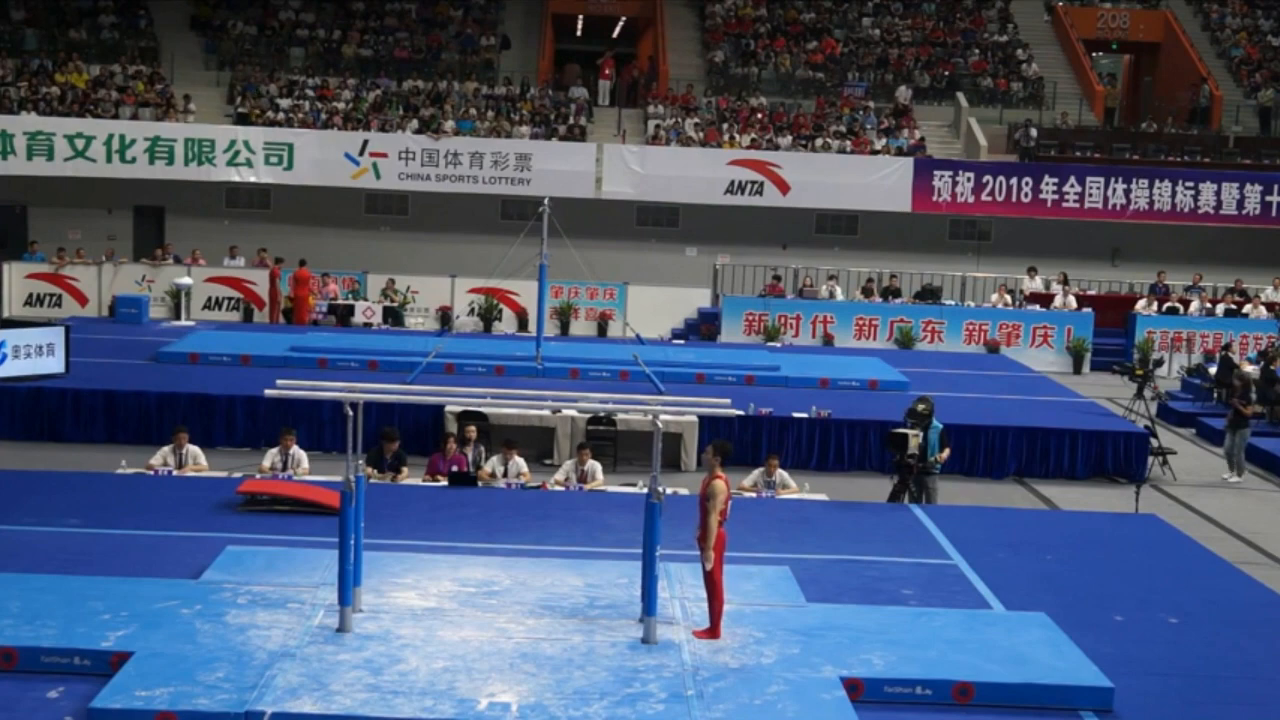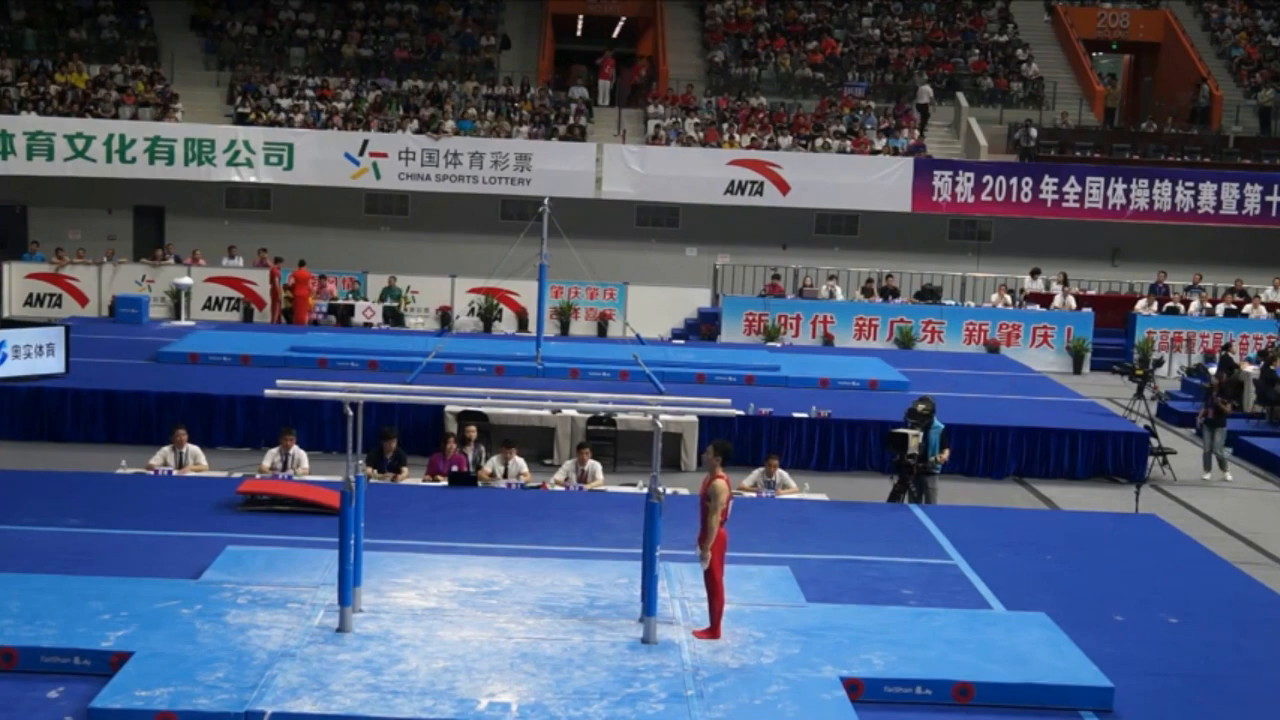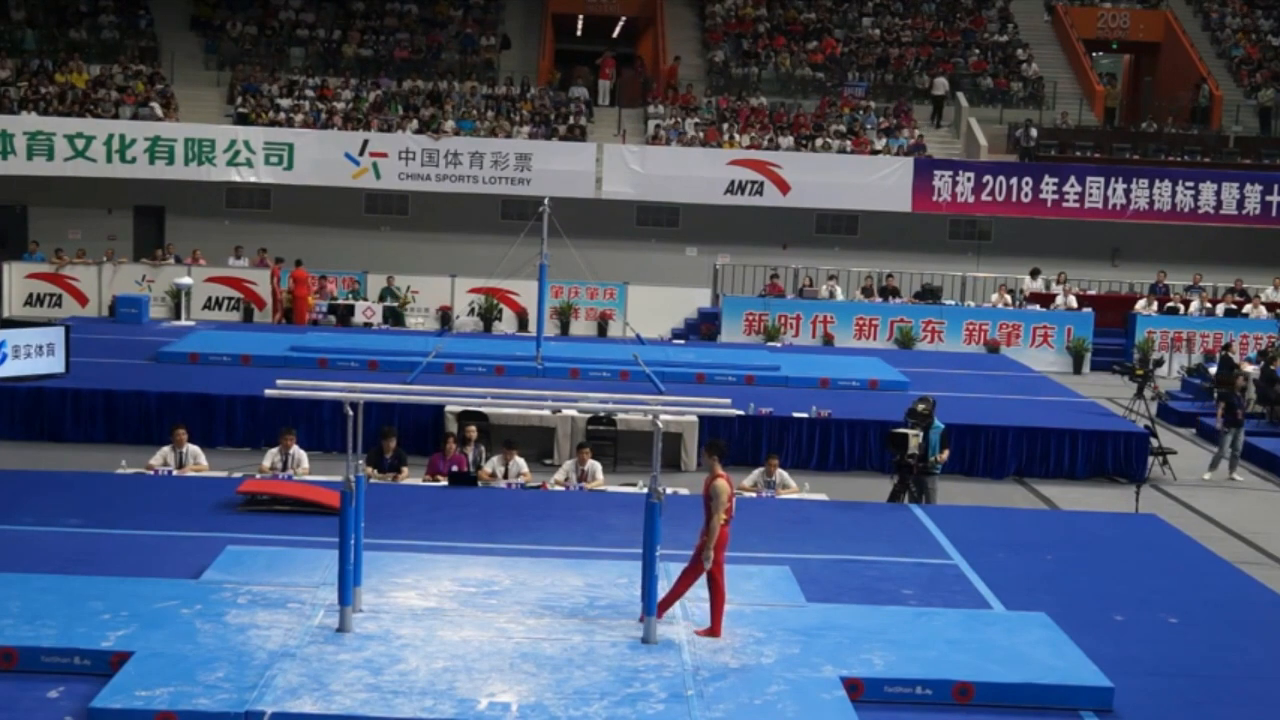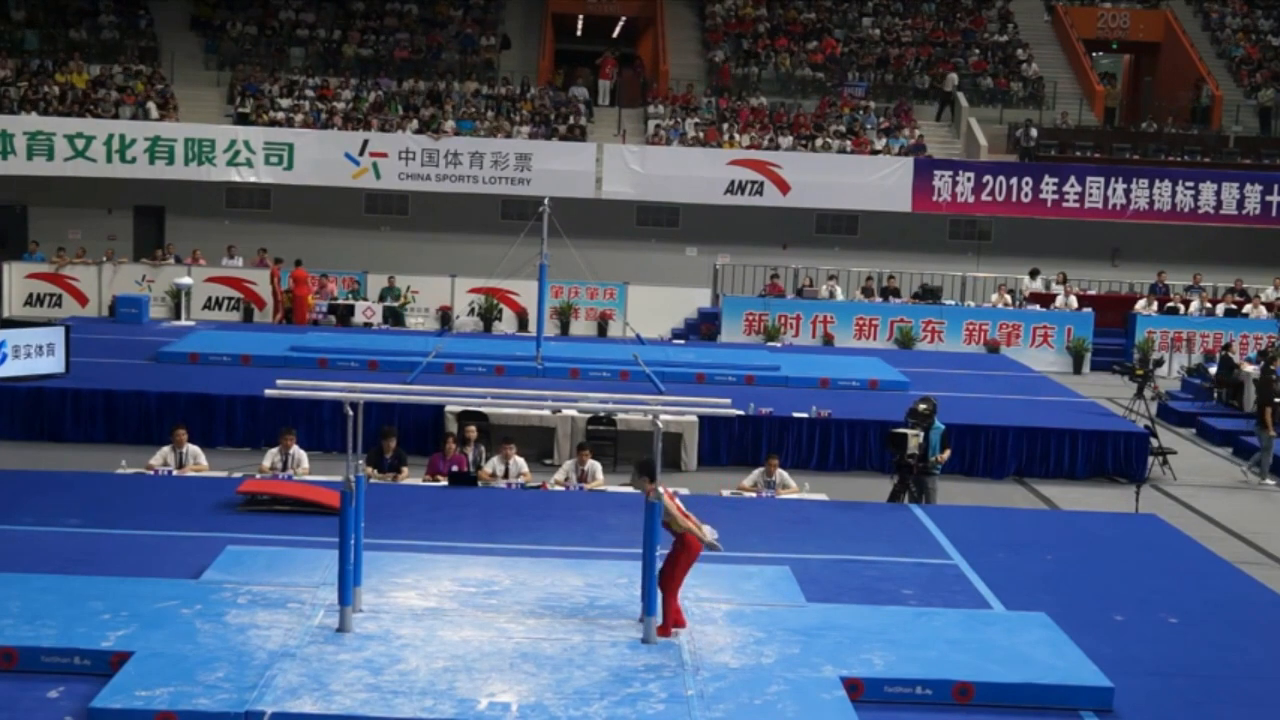
dt=1s
person 1, frame 1
left shoulder: (717, 484)
right shoulder: (710, 478)
left elbow: (714, 517)
left wrist: (709, 547)
right wrist: (701, 535)
left hip: (713, 537)
right hip: (708, 537)
left knee: (714, 584)
right knee: (710, 583)
left ankle: (714, 630)
right ankle: (712, 627)
person 1, frame 2
left shoulder: (718, 484)
right shoulder: (711, 478)
left elbow: (715, 518)
left wrist: (707, 547)
right wrist: (702, 540)
left hip: (714, 538)
right hip: (709, 536)
left knee: (714, 584)
right knee: (711, 584)
left ankle: (714, 630)
right ankle: (713, 627)
person 1, frame 3
left shoulder: (719, 484)
right shoulder: (714, 479)
left elbow: (717, 518)
left wrist: (709, 548)
right wrist: (704, 538)
left hip: (715, 536)
right hip: (713, 535)
left knee: (688, 576)
right knee: (716, 583)
left ankle: (658, 610)
right ankle: (715, 628)
person 1, frame 4
right shoulder: (657, 492)
left elbow: (681, 522)
right elbow: (683, 514)
left wrist: (704, 540)
right wrist: (702, 531)
left hip: (689, 542)
right hip: (686, 540)
left knee: (670, 584)
right knee: (664, 579)
left ankle: (665, 628)
right ankle: (675, 618)
